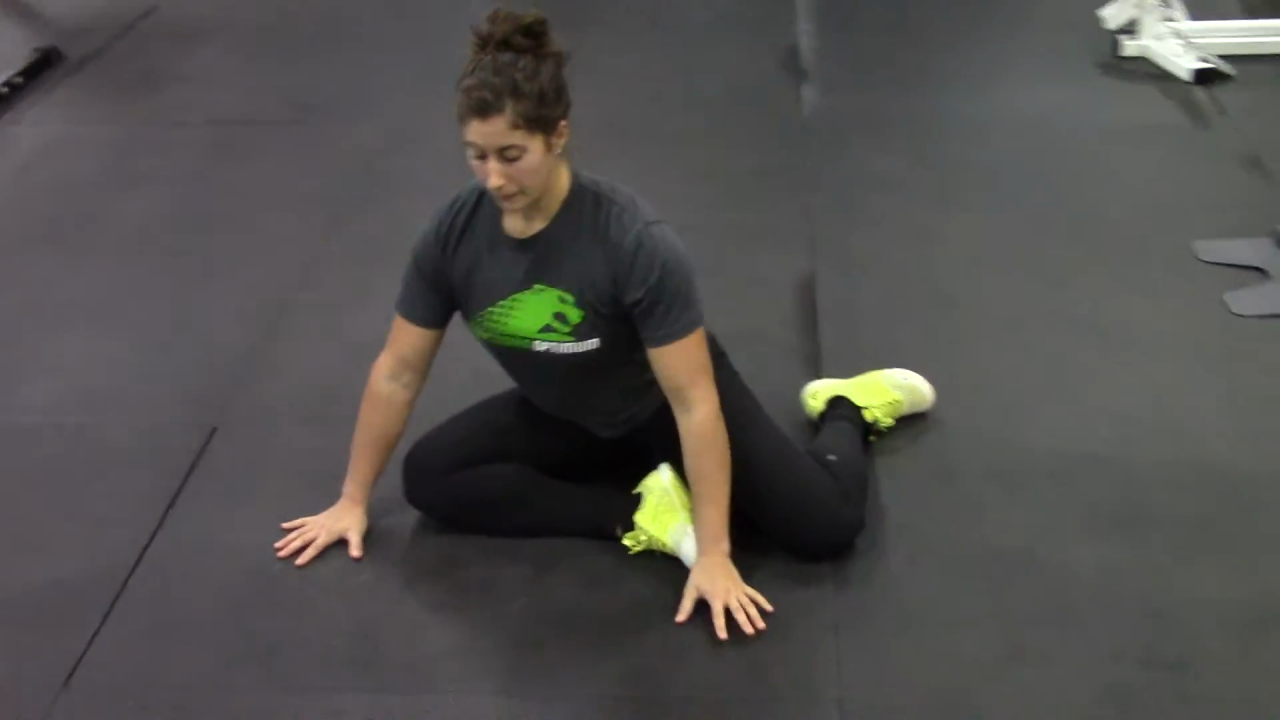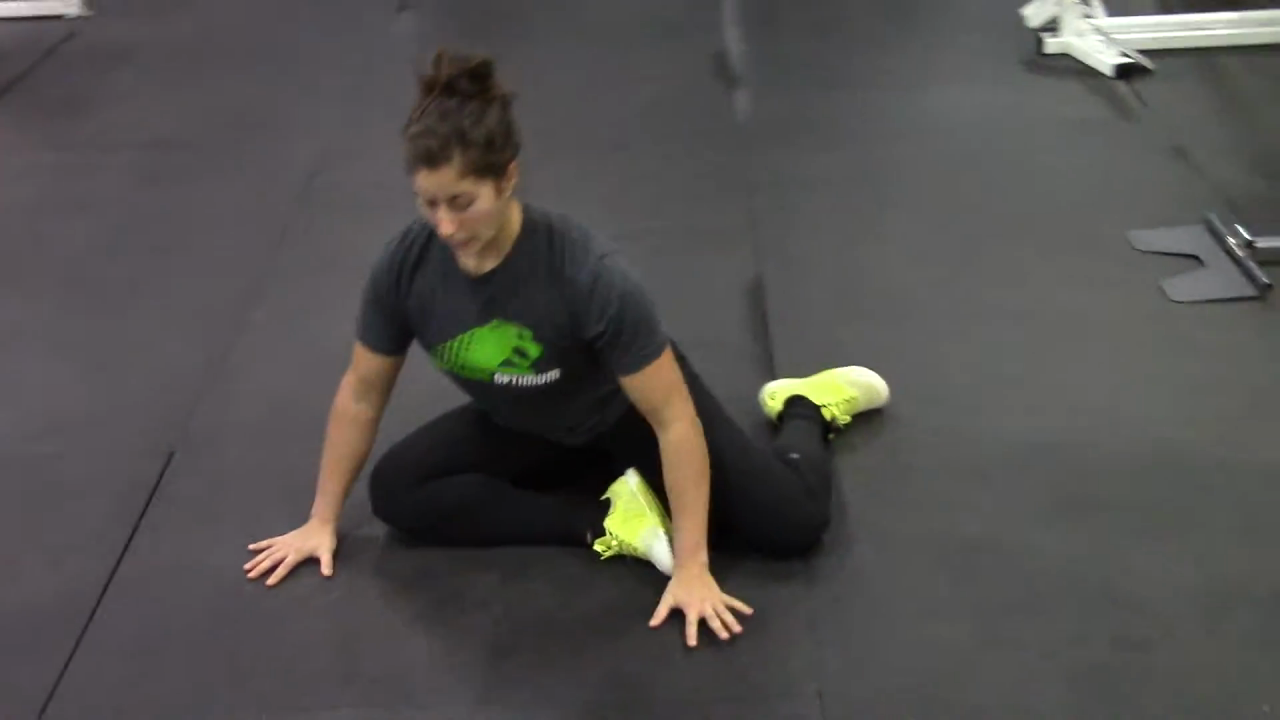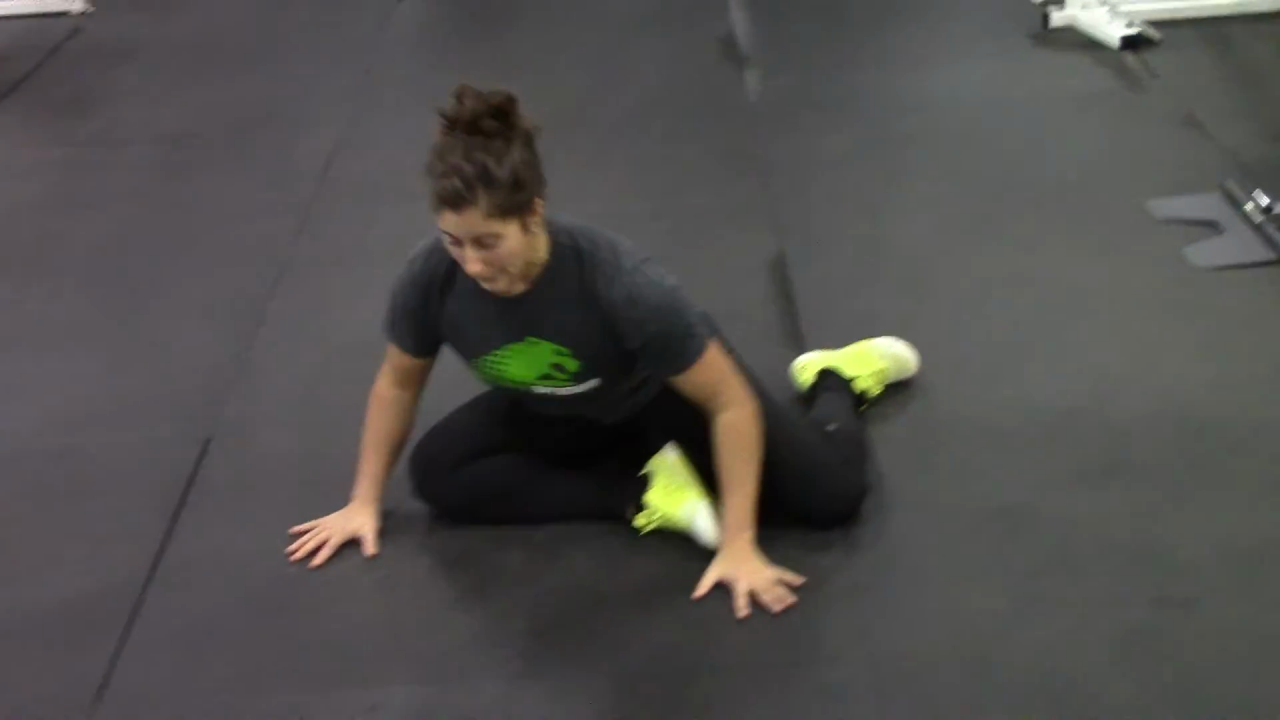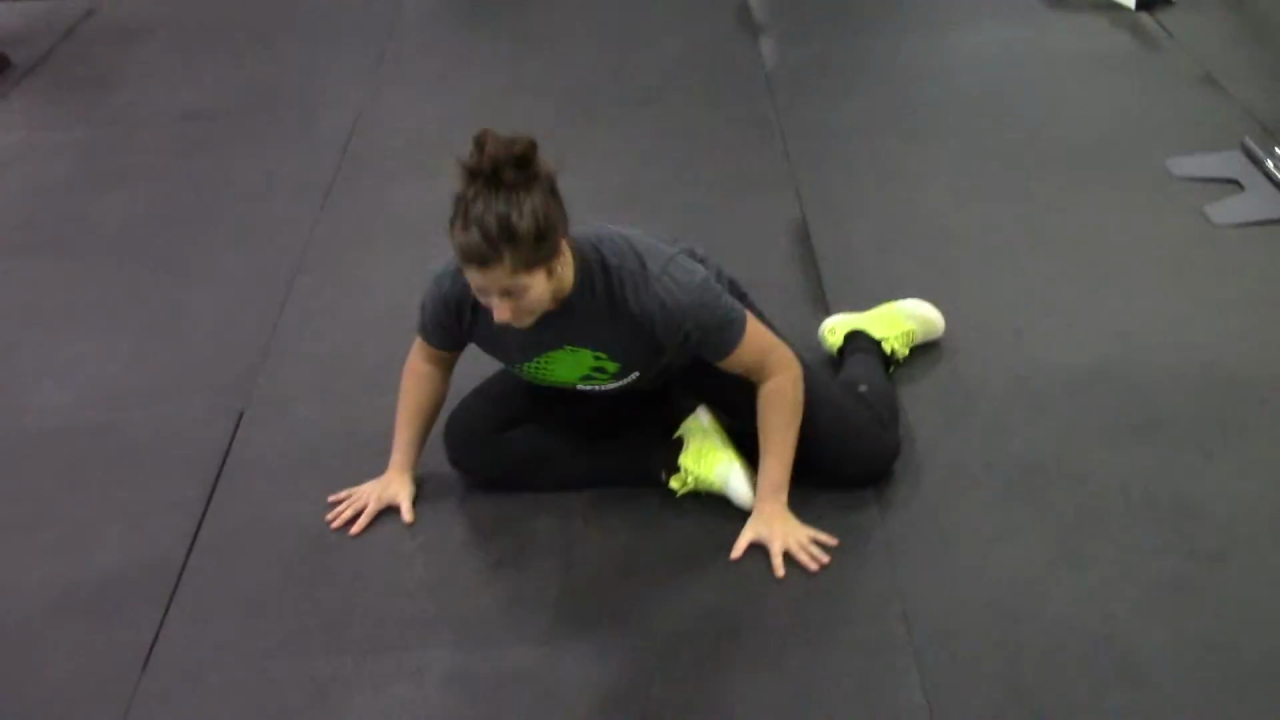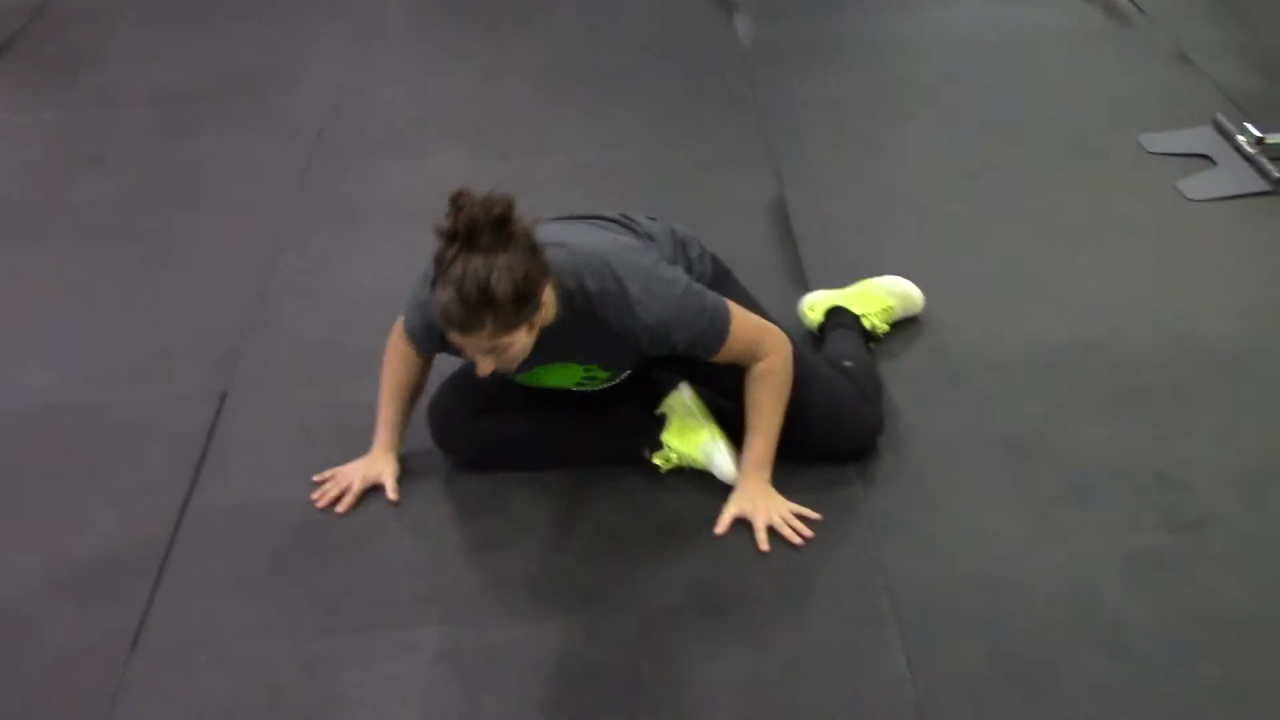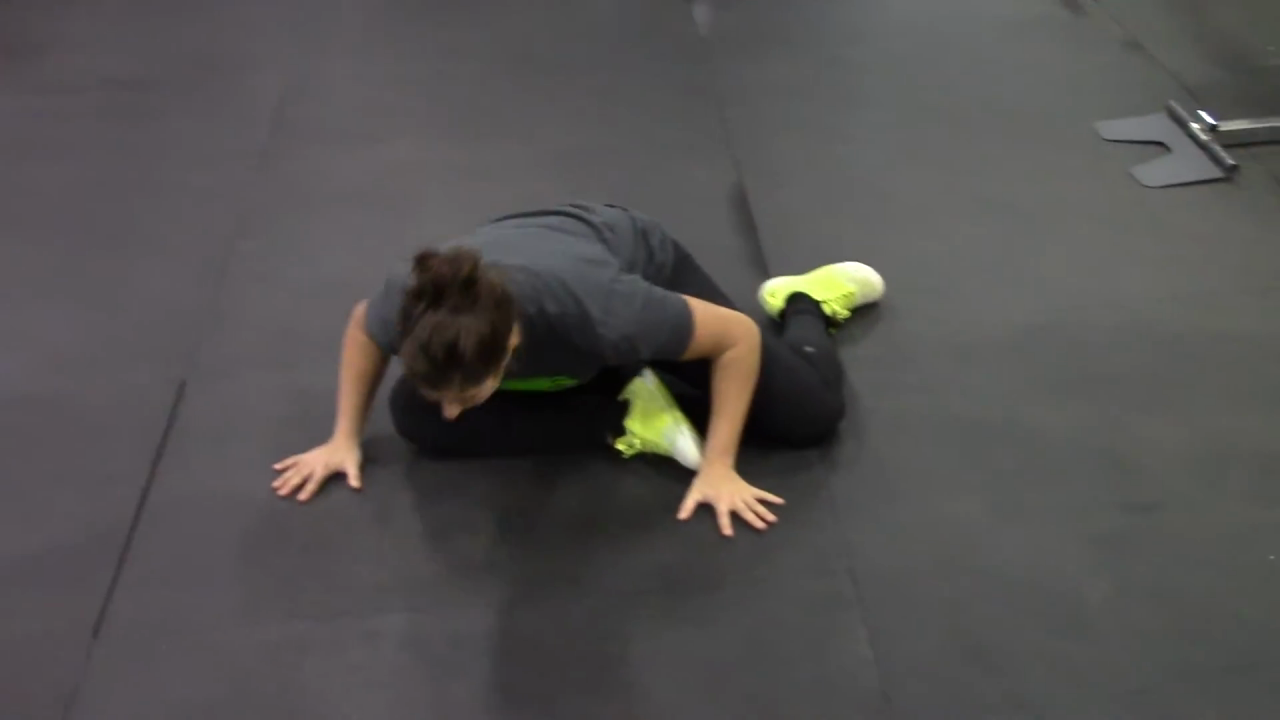
dt=0.2s
person 1, frame 1
left shoulder: (634, 241)
right shoulder: (451, 235)
left elbow: (693, 403)
right elbow: (397, 374)
left wrist: (715, 556)
right wrist: (353, 501)
left hip: (660, 406)
right hip: (561, 416)
left knee: (825, 527)
right knee: (428, 477)
left ankle: (849, 408)
right ankle: (638, 513)
person 1, frame 2
left shoulder: (588, 273)
right shoulder: (404, 266)
left elbow: (672, 419)
right elbow: (361, 395)
left wrist: (693, 569)
right wrist: (323, 519)
left hip: (627, 413)
right hip: (523, 431)
left knee: (793, 524)
right knee: (395, 492)
left ankle: (807, 409)
right ankle: (607, 519)
person 1, frame 3
left shoulder: (625, 284)
right shoulder: (429, 278)
left elbow: (732, 405)
right elbow: (398, 383)
left wrist: (738, 544)
right wrist: (365, 500)
left hip: (668, 391)
right hip: (558, 417)
left knee: (833, 492)
right knee: (436, 474)
left ankle: (837, 378)
right ankle: (648, 494)
person 1, frame 4
left shoulder: (661, 284)
right shoulder: (457, 287)
left elbow: (779, 370)
right elbow: (429, 360)
left wrist: (770, 505)
right wrist: (400, 469)
left hip: (693, 354)
left knee: (866, 451)
right knee: (470, 444)
left ankle: (865, 340)
right ankle: (682, 456)
person 1, frame 5
left shoulder: (643, 296)
right shoulder: (442, 304)
left elbow: (771, 351)
right elbow: (405, 340)
left wrist: (754, 482)
right wrist: (383, 450)
left hip: (680, 284)
left knee: (848, 428)
right knee: (453, 425)
left ankle: (844, 315)
right ankle: (664, 432)
person 1, frame 6
left shoulder: (603, 315)
right shoulder: (406, 315)
left elbow: (740, 337)
right elbow: (362, 323)
left wrist: (717, 466)
right wrist: (345, 438)
left hip: (641, 266)
left knee: (810, 414)
right knee: (413, 418)
left ankle: (806, 300)
right ankle: (626, 417)
